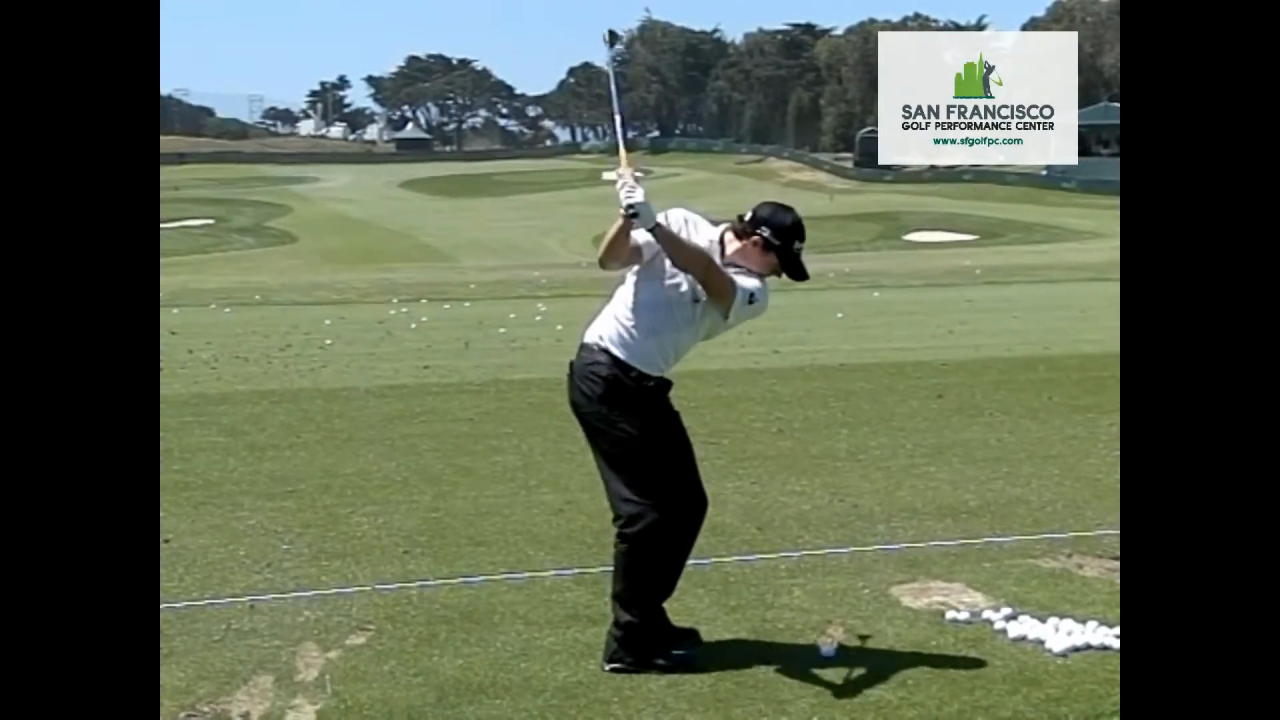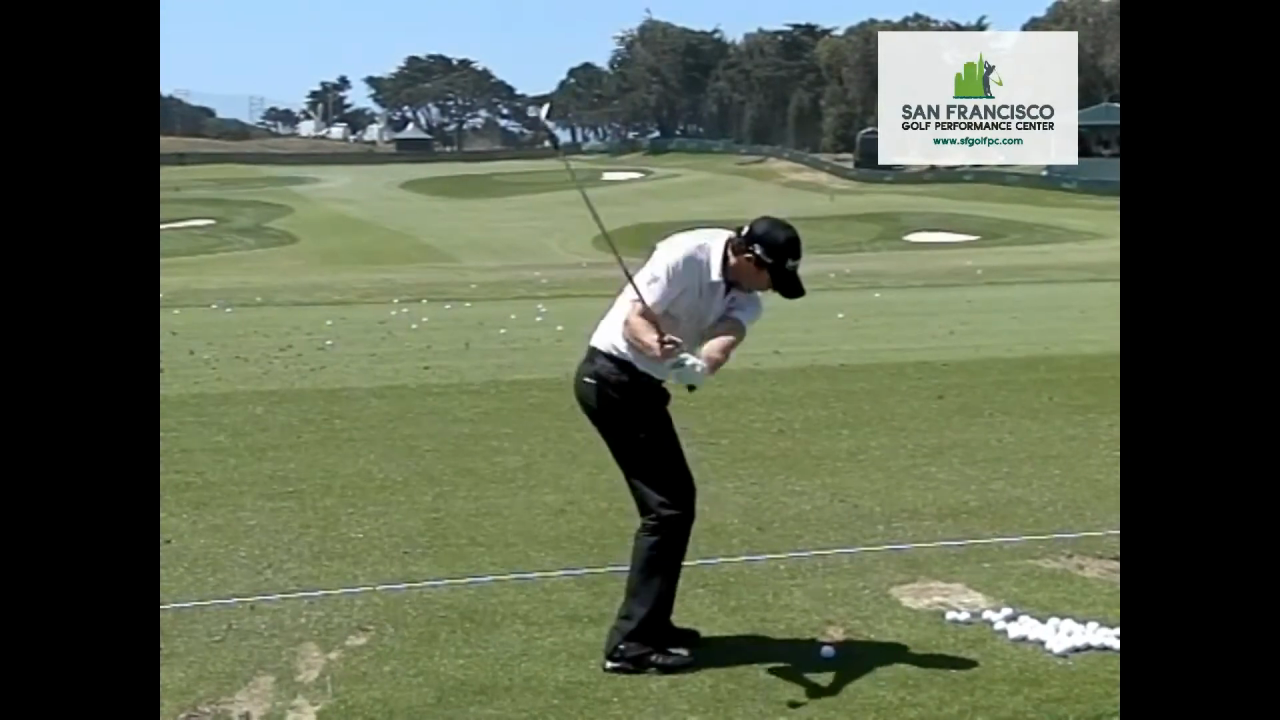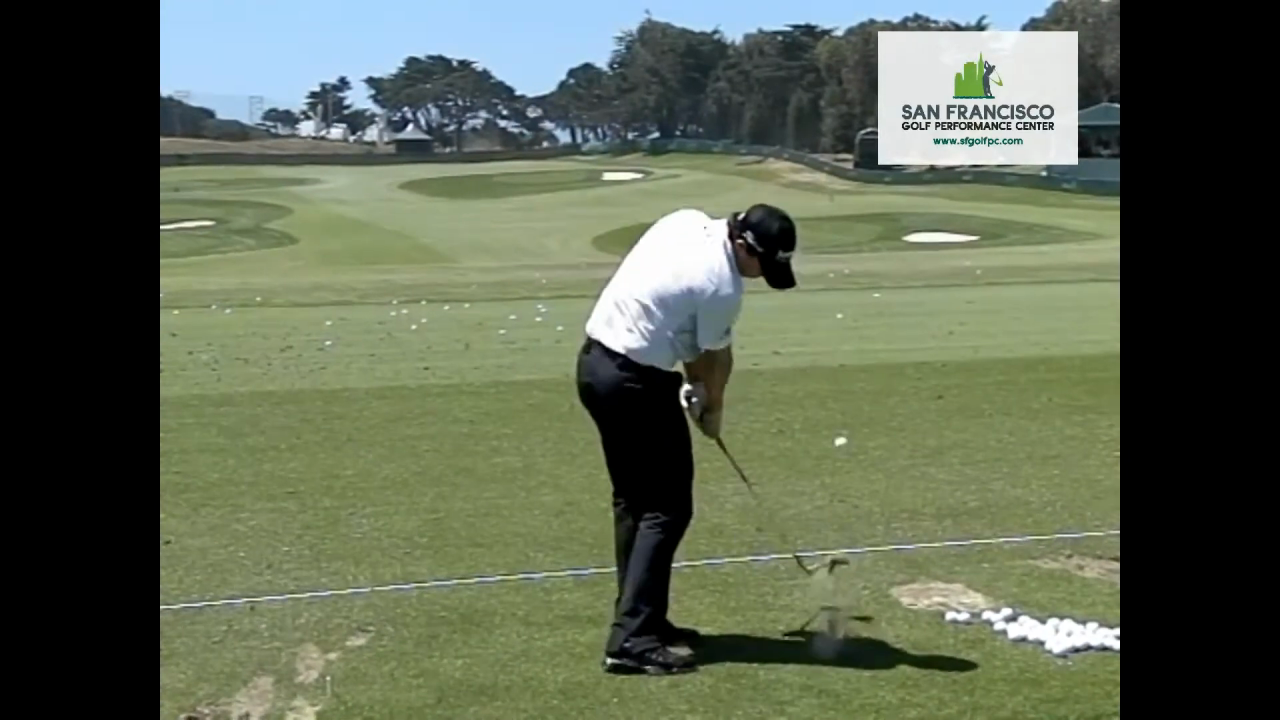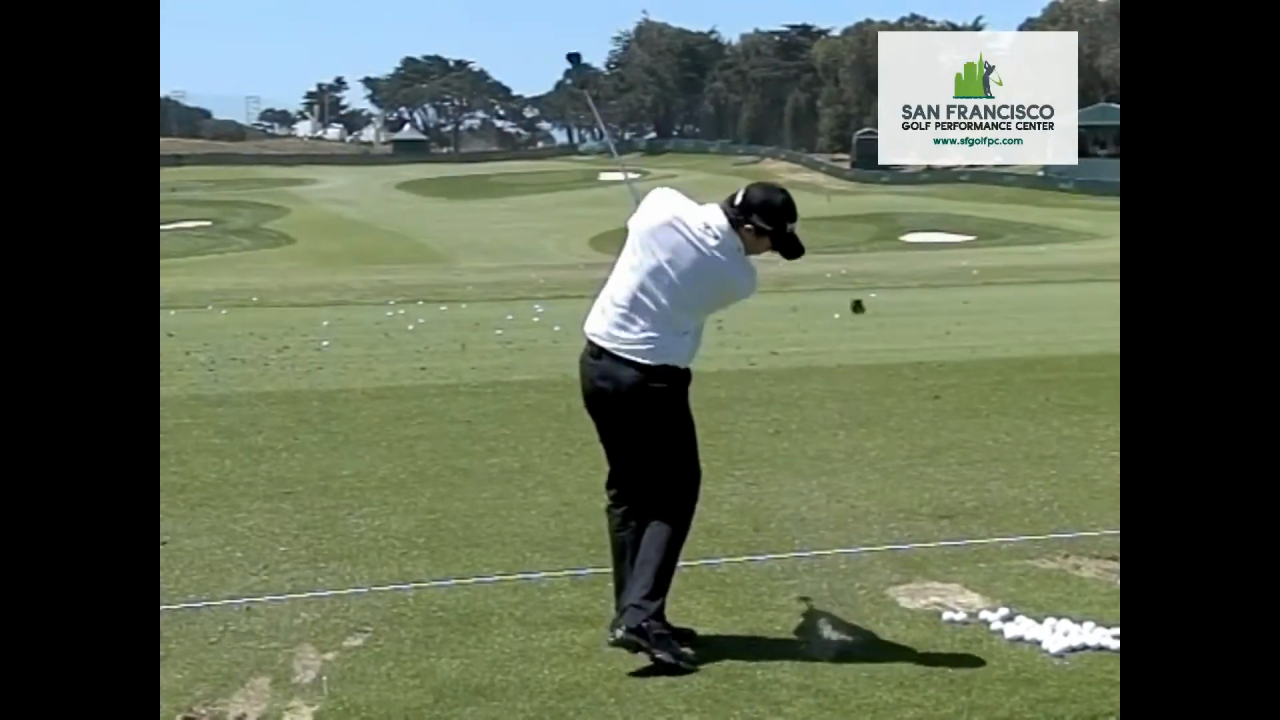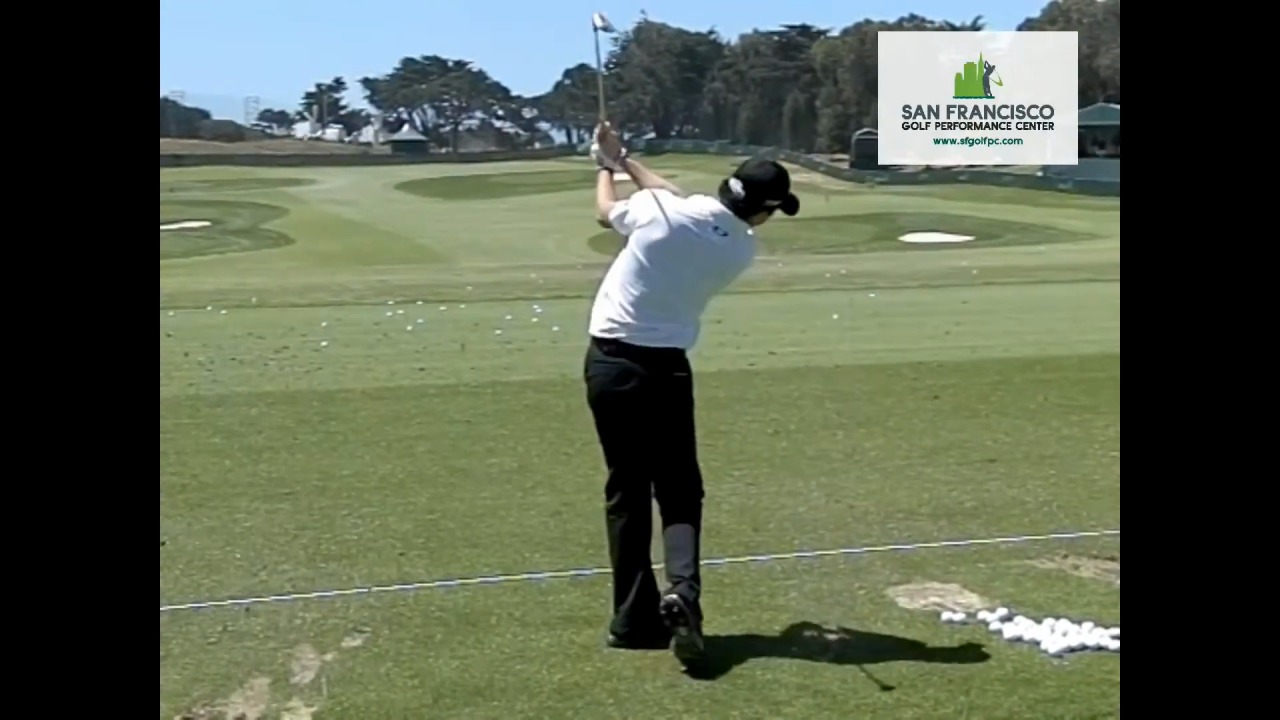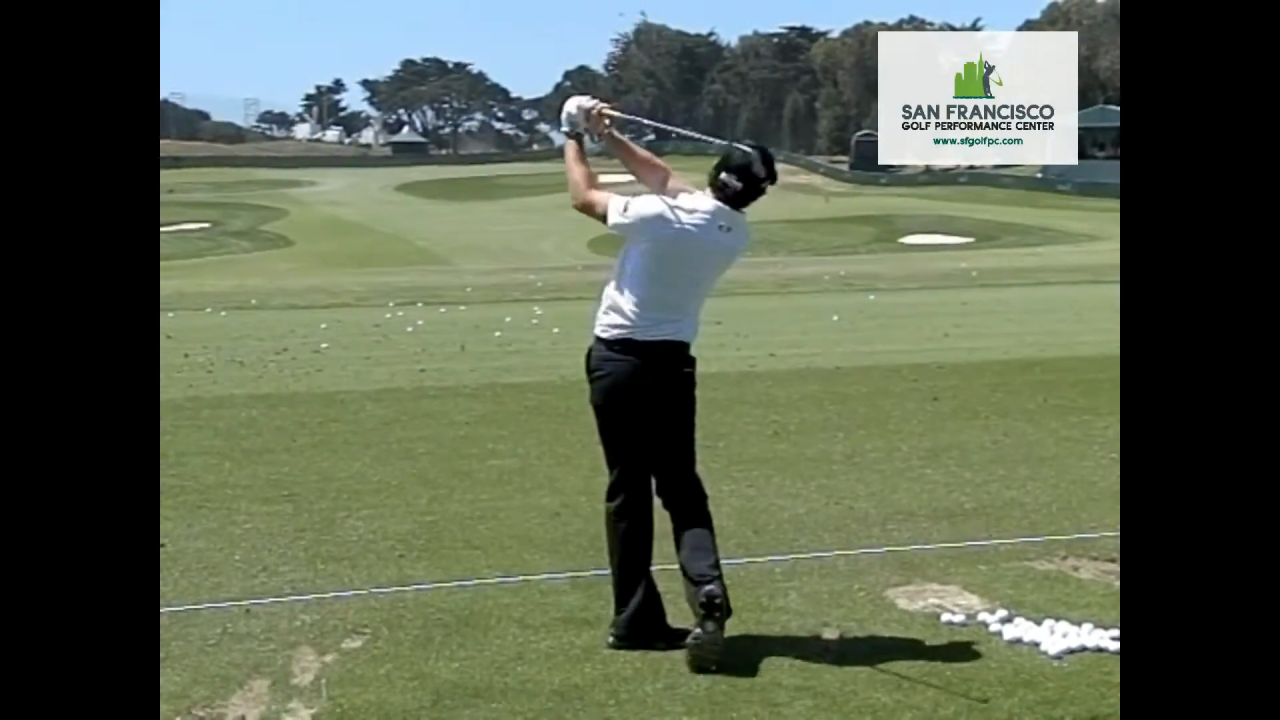
dt=0.4s
person 1, frame 1
left shoulder: (752, 292)
right shoulder: (683, 223)
left elbow: (705, 272)
right elbow: (611, 260)
left wrist: (652, 224)
right wrist: (628, 220)
left hip: (648, 387)
right hip: (603, 375)
left knee: (686, 505)
right knee: (644, 510)
left ankle: (647, 618)
right ankle: (630, 642)
person 1, frame 2
left shoulder: (747, 301)
right shoulder: (686, 251)
left elbow: (726, 340)
right elbow: (633, 322)
left wrist: (700, 365)
right wrist: (662, 353)
left hip: (639, 383)
right hip: (613, 377)
left knee: (677, 500)
right knee: (668, 507)
left ankle: (648, 621)
right ankle: (632, 642)
person 1, frame 3
left shoulder: (689, 222)
right shoulder: (723, 287)
right elbow: (713, 361)
left wrist: (699, 389)
right wrist: (710, 409)
left hip: (597, 363)
right hip: (636, 380)
left knee: (635, 497)
right knee: (666, 507)
left ankle: (639, 618)
right ankle: (632, 640)
person 1, frame 4
left shoulder: (663, 203)
right shoulder: (739, 277)
left hip: (598, 364)
right hip: (652, 381)
left knee: (628, 494)
right knee: (672, 501)
left ankle: (632, 612)
right ankle: (641, 615)
person 1, frame 5
left shoulder: (656, 211)
right shoulder: (741, 250)
left elbow: (606, 211)
left wrist: (608, 163)
right wrist: (626, 161)
left hip: (607, 362)
right hip: (664, 371)
left knee: (626, 491)
right knee: (679, 494)
left ankle: (633, 617)
right ankle: (681, 591)
person 1, frame 6
left shoulder: (660, 217)
right shoulder: (736, 235)
left elbow: (584, 197)
right elbow: (664, 178)
left wrist: (575, 137)
right wrist: (608, 135)
left hip: (616, 361)
right hip: (671, 364)
left knee: (627, 492)
right knee: (682, 488)
left ankle: (634, 620)
right ankle: (707, 585)
